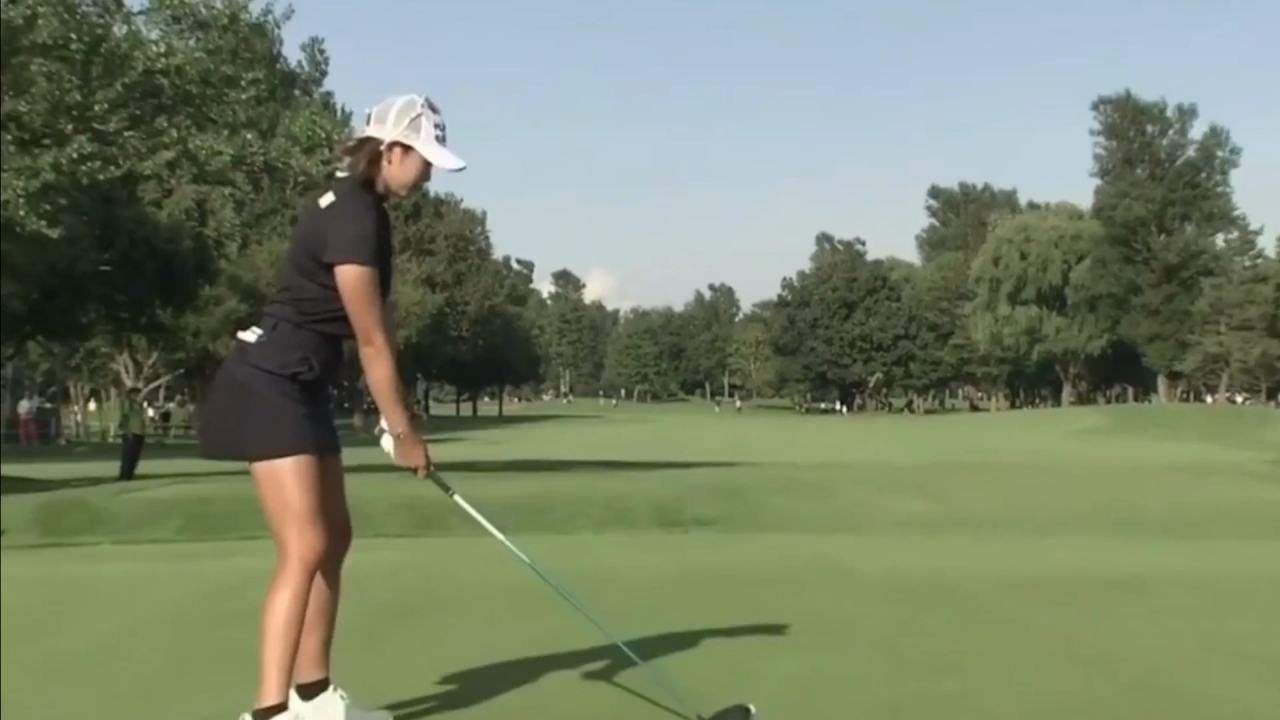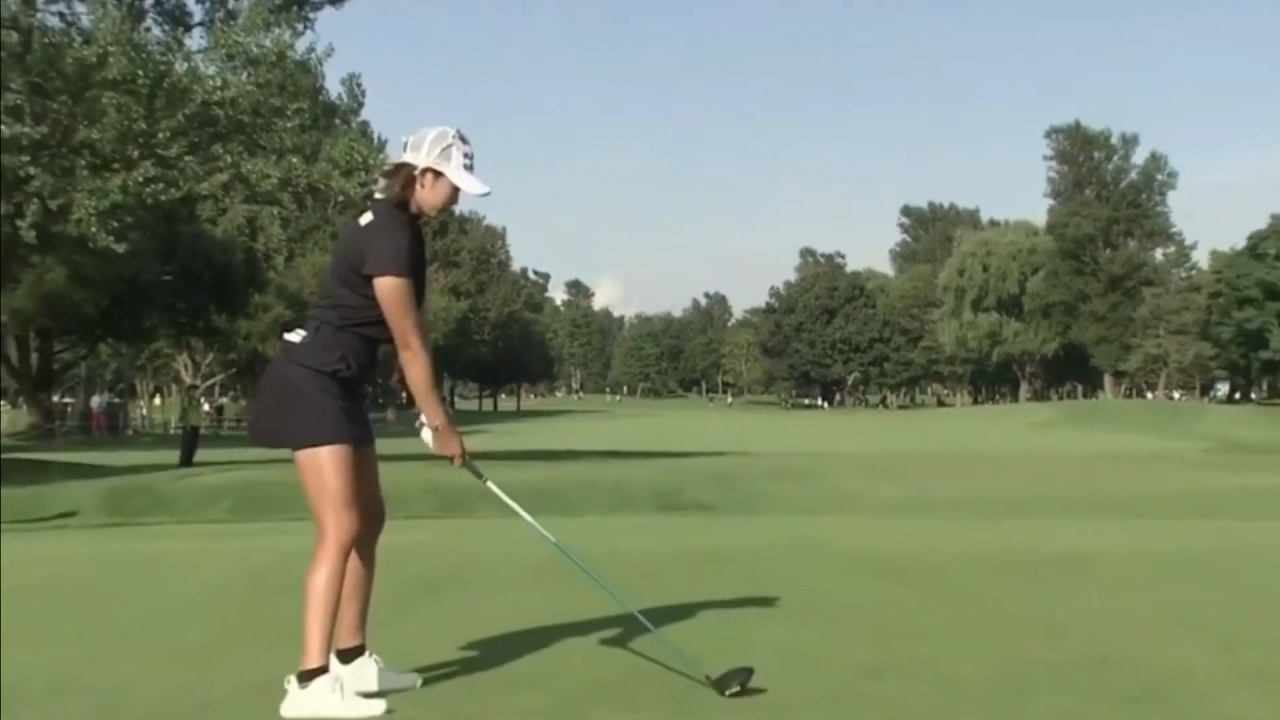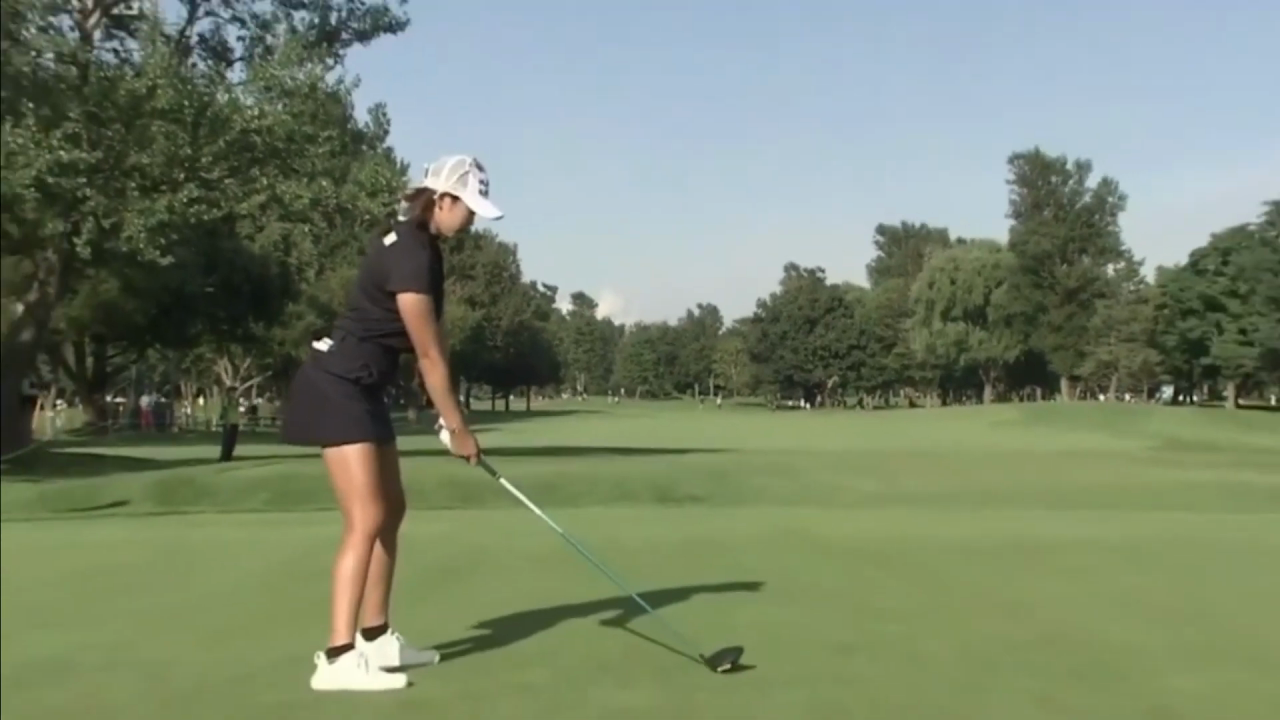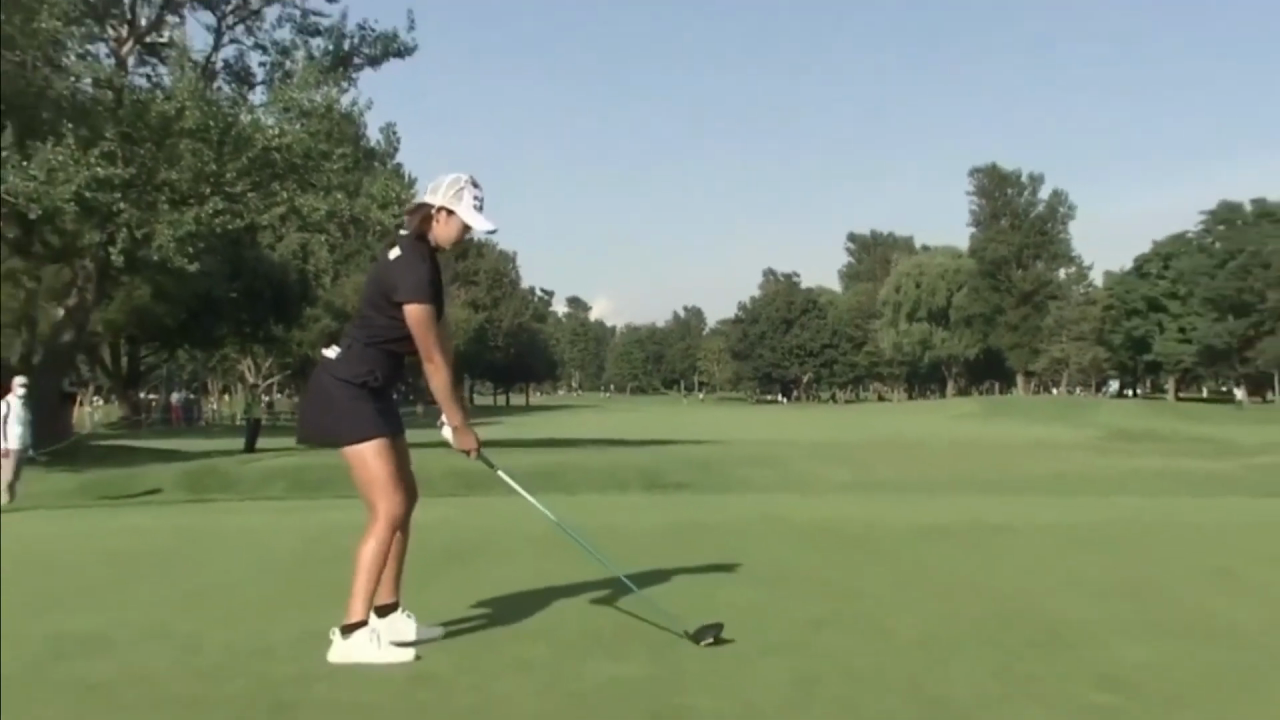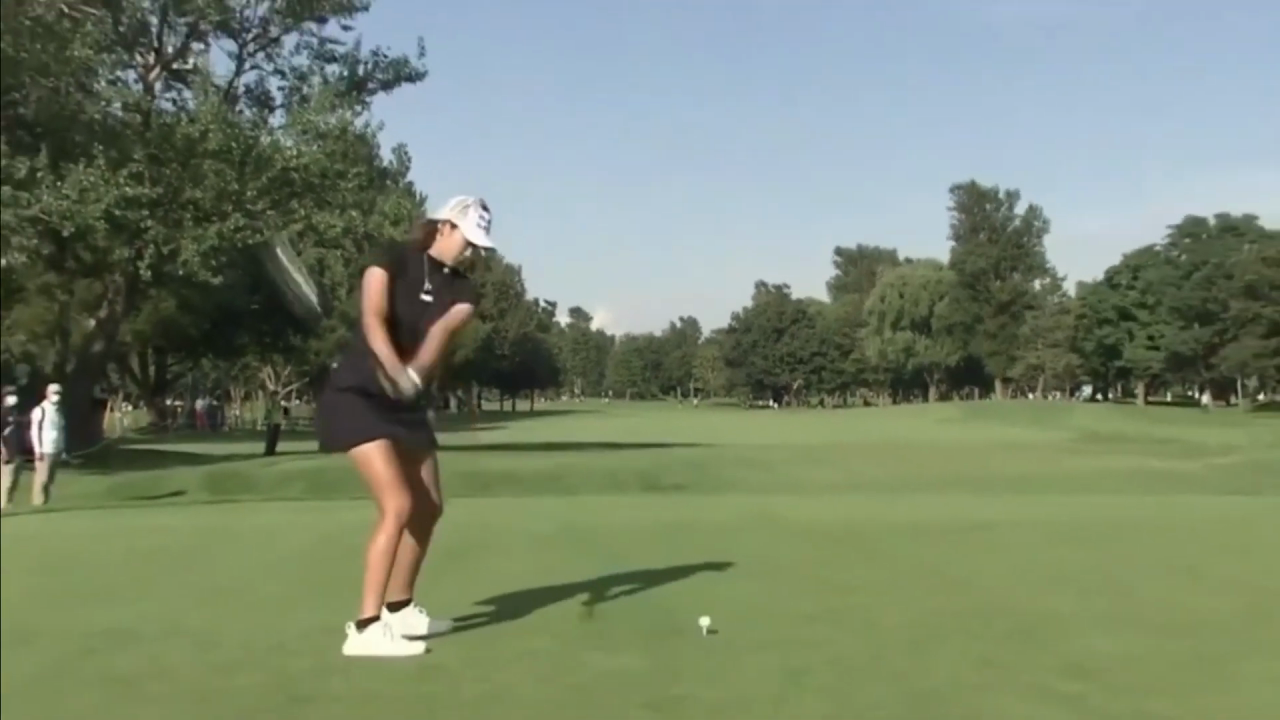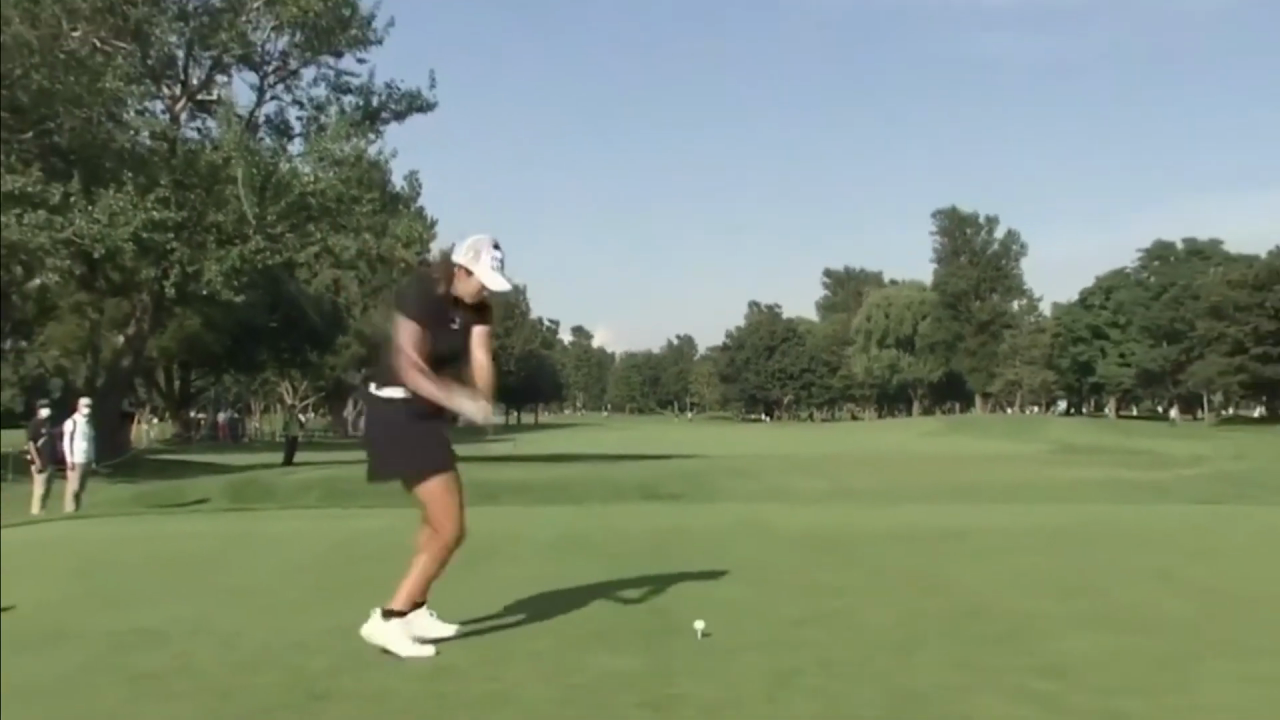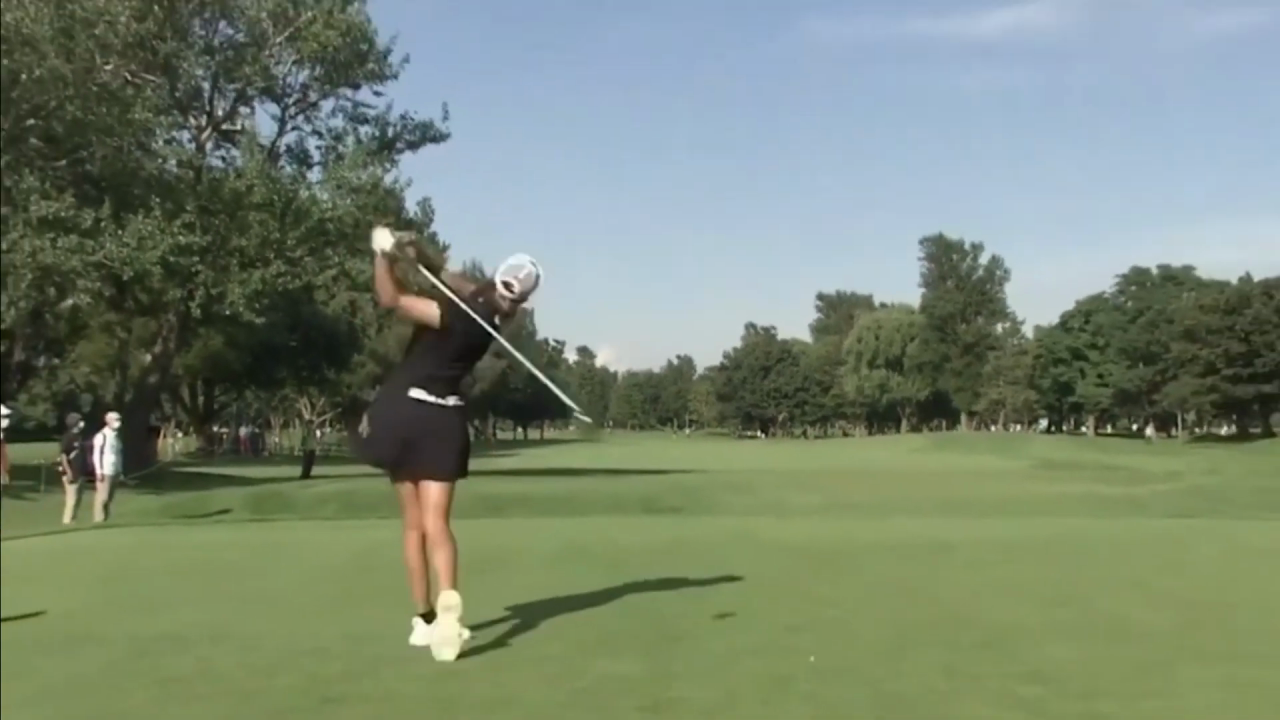
dt=0.5s
person 1, frame 1
left shoulder: (361, 207)
right shoulder: (352, 218)
left elbow: (373, 329)
right elbow: (372, 341)
left wrist: (396, 420)
right wrist: (404, 433)
left hip: (298, 387)
right hip: (269, 385)
left knee: (333, 538)
right knee: (305, 548)
person 1, frame 2
left shoulder: (397, 225)
right shoulder: (389, 234)
left elbow: (409, 336)
right elbow: (410, 343)
left wrist: (431, 414)
right wrist: (441, 424)
left hip: (337, 383)
right hip: (312, 383)
left knee: (368, 519)
right knee: (341, 528)
left ankle: (350, 661)
person 1, frame 3
left shoulder: (419, 245)
right shoulder: (410, 254)
left elbow: (429, 345)
right elbow: (429, 353)
left wrist: (450, 417)
right wrist: (457, 427)
left hip: (361, 388)
right hip: (337, 387)
left knee: (390, 510)
right knee: (366, 519)
left ankle: (374, 638)
right ankle: (337, 658)
person 1, frame 4
left shoulder: (421, 258)
right shoulder: (411, 268)
left elbow: (441, 344)
right elbow: (433, 359)
left wrist: (454, 413)
right wrist: (459, 424)
left hip: (370, 390)
right hip: (347, 391)
left knee: (404, 499)
right knee: (389, 507)
left ankle: (387, 615)
right ankle: (352, 633)
person 1, frame 5
left shoulder: (462, 292)
right shoulder: (394, 258)
left elbow: (439, 336)
right elbow: (373, 319)
left wrist: (413, 373)
right wrist: (391, 366)
left hip: (405, 404)
right hip: (356, 395)
left knee: (428, 508)
right knee: (397, 506)
left ankle: (398, 609)
person 1, frame 6
left shoulder: (477, 311)
right shoulder: (418, 293)
left elbow: (482, 365)
right elbow: (410, 369)
left wrist: (481, 402)
right wrist: (458, 399)
left hip: (421, 418)
right hip: (400, 416)
left knee: (440, 523)
right knee: (447, 529)
person 1, frame 7
left shoulder: (464, 317)
right shoulder: (491, 316)
left elbow: (390, 300)
right elbow: (442, 274)
right wrist: (409, 249)
left hip: (400, 411)
right hip: (441, 420)
left knee: (414, 523)
right knee: (436, 523)
left ankle: (425, 618)
right ankle: (447, 600)
